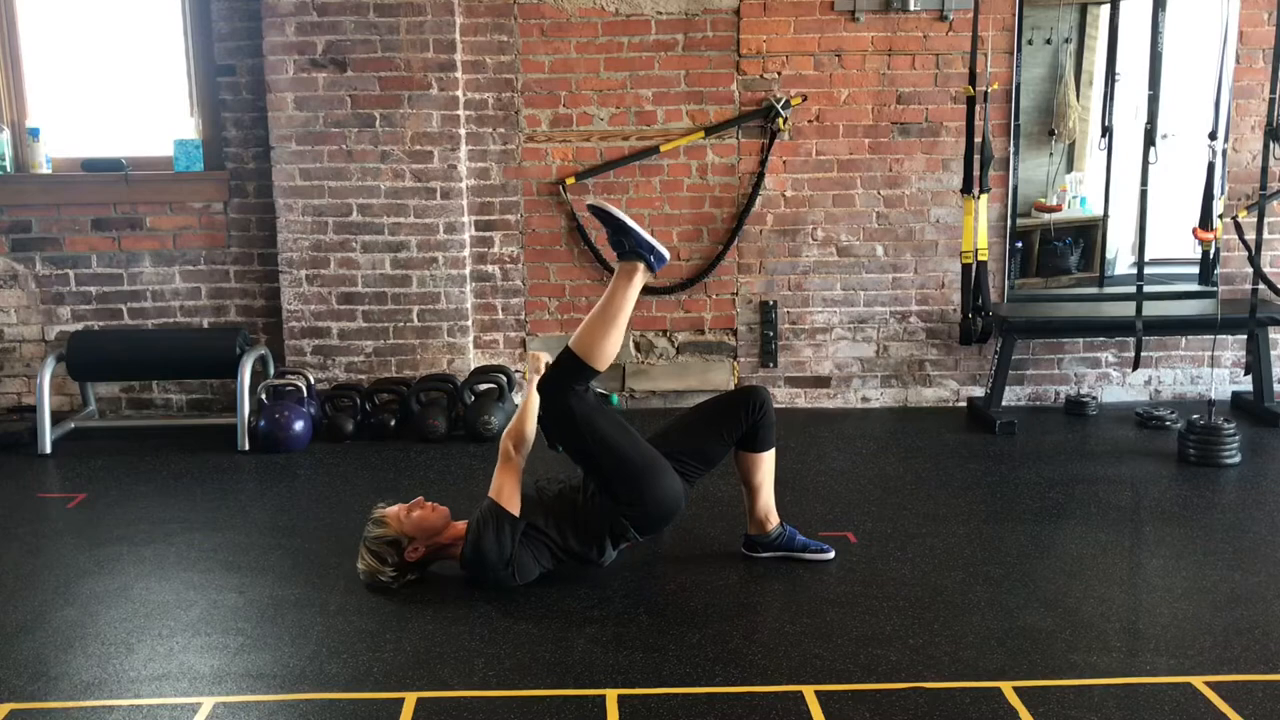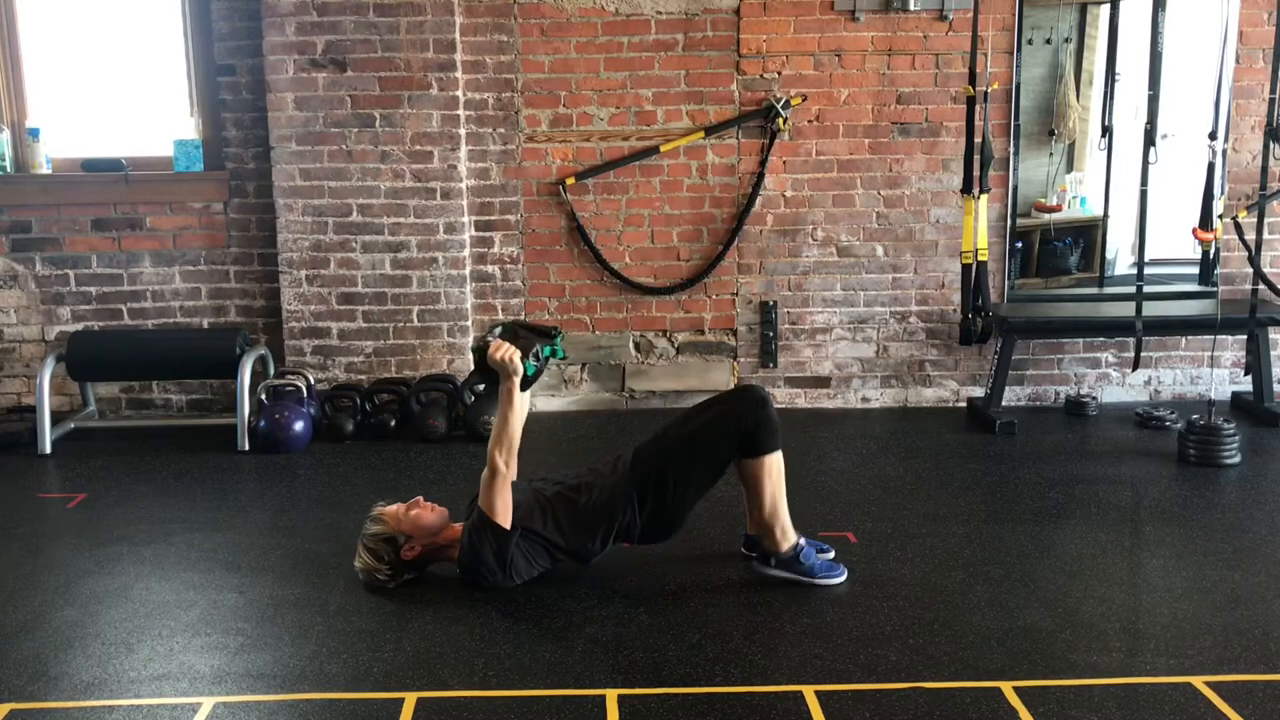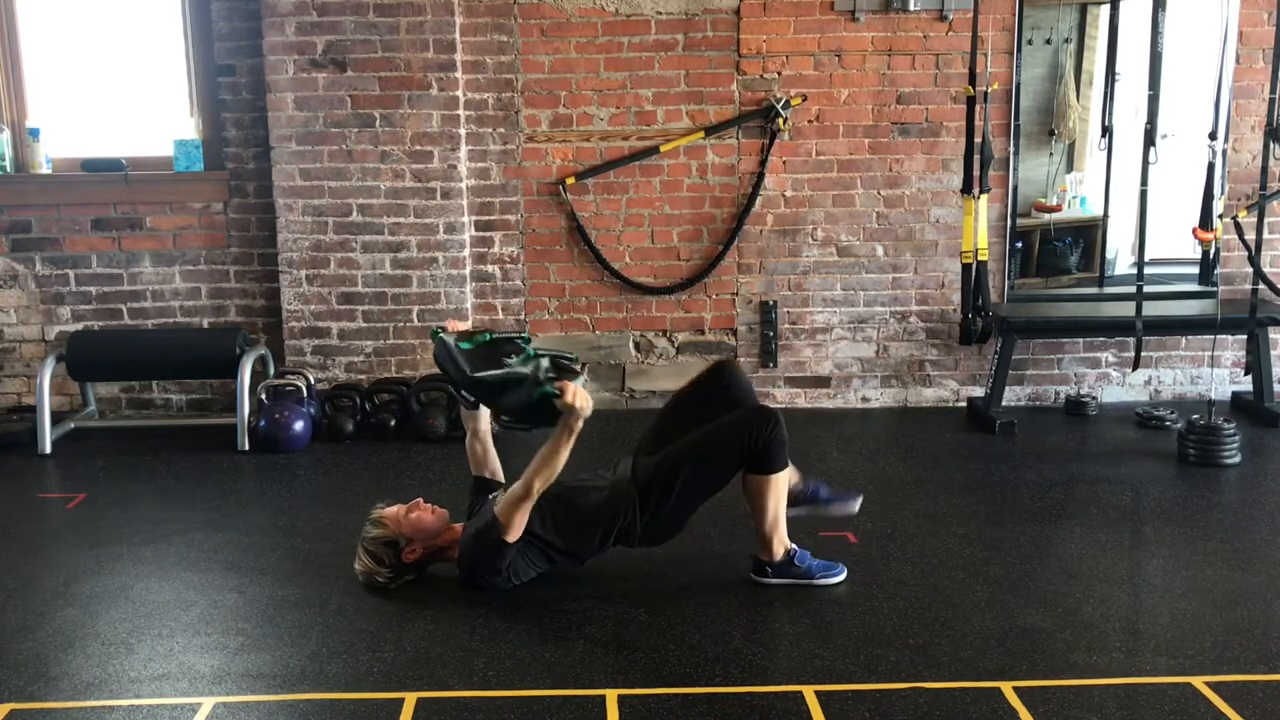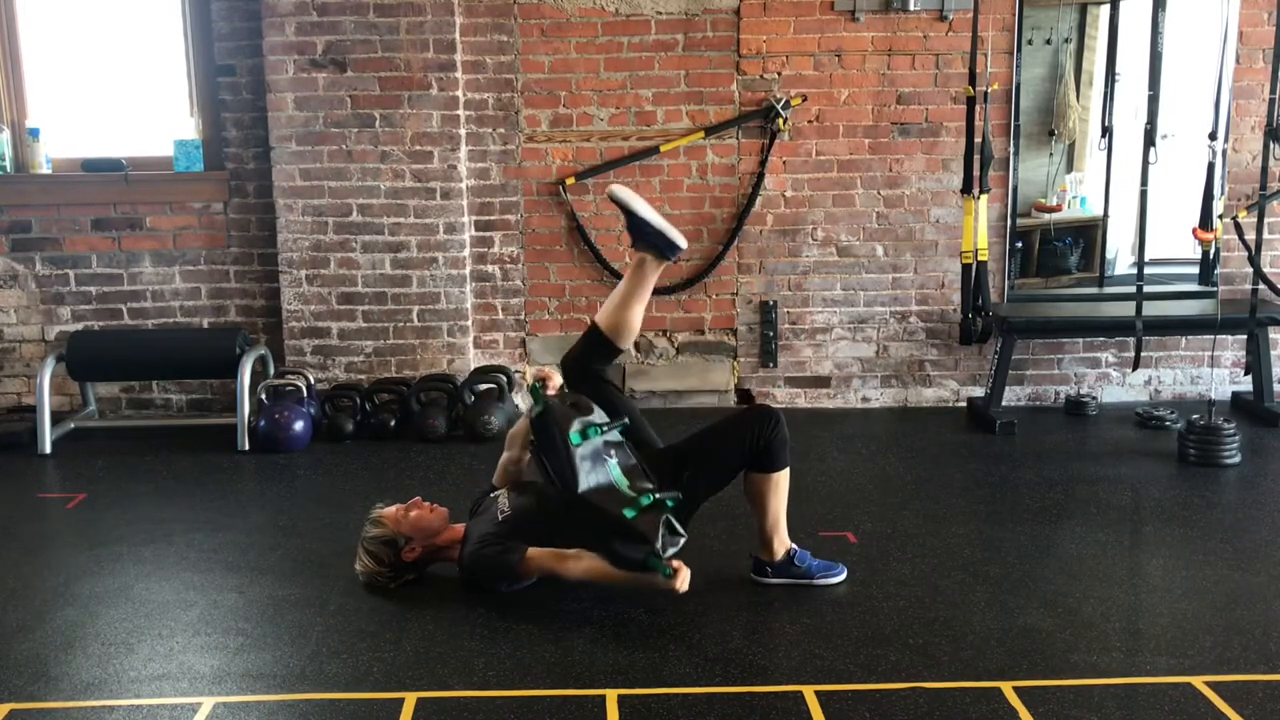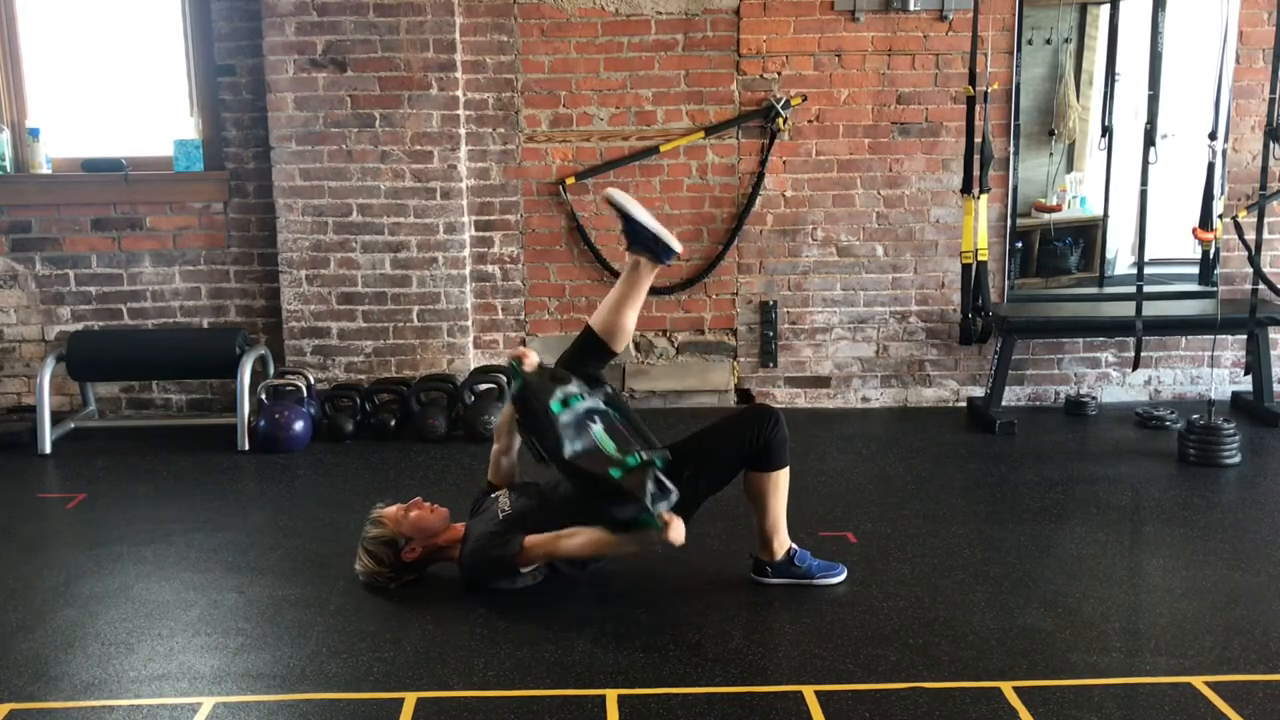
dt=1s
person 1, frame 1
left shoulder: (482, 536)
right shoulder: (484, 554)
right elbow: (513, 451)
right wrist: (535, 380)
left hip: (646, 488)
right hip: (644, 499)
left knee: (751, 402)
right knee: (558, 388)
left ankle: (766, 532)
right ankle: (634, 268)
person 1, frame 2
left shoulder: (477, 524)
right shoulder: (482, 558)
left elbow: (503, 463)
right elbow: (499, 465)
left wrist: (519, 378)
right wrist: (509, 382)
left hip: (628, 478)
right hip: (645, 503)
left knee: (747, 399)
right knee: (754, 412)
left ankle: (763, 532)
right ankle: (782, 550)
person 1, frame 3
left shoulder: (479, 515)
right shoulder: (480, 557)
left elbow: (478, 437)
right elbow: (528, 490)
right wrist: (568, 425)
left hip: (632, 475)
right hip: (647, 504)
left knee: (726, 376)
right knee: (762, 424)
left ankle: (791, 490)
right ankle: (777, 557)
person 1, frame 4
left shoulder: (485, 510)
right shoulder: (482, 558)
left elbow: (514, 451)
right elbow: (565, 563)
left wrist: (543, 399)
right wrist: (655, 575)
left knee: (582, 366)
right knee: (763, 424)
left ankle: (651, 255)
right ankle: (775, 557)
person 1, frame 5
left shoulder: (484, 514)
right shoulder: (482, 558)
left elbow: (504, 447)
right elbow: (560, 544)
right wrist: (650, 531)
left knee: (573, 372)
right knee: (763, 423)
left ankle: (646, 259)
right ankle: (776, 558)
